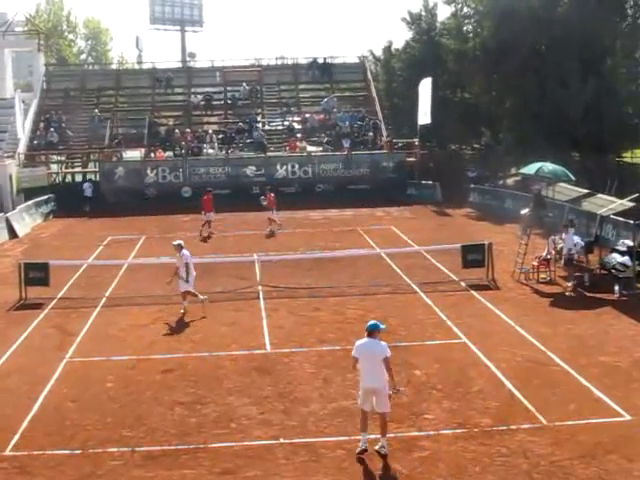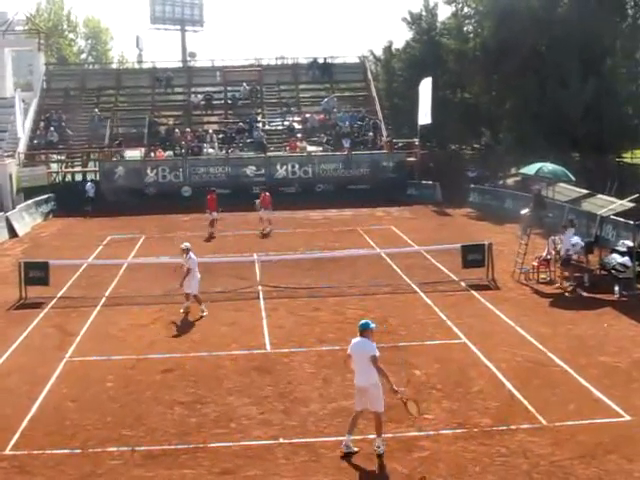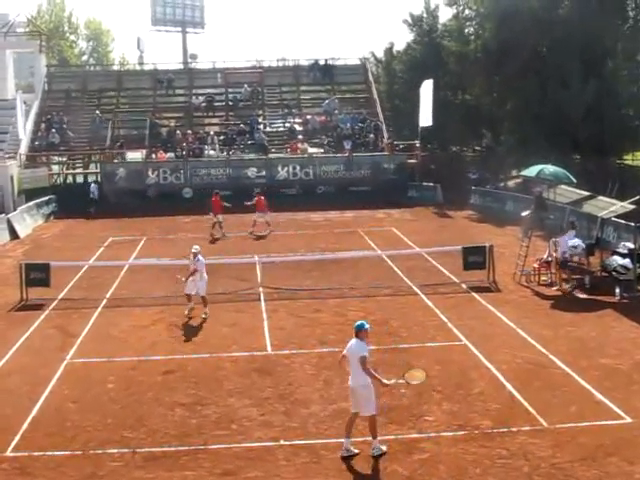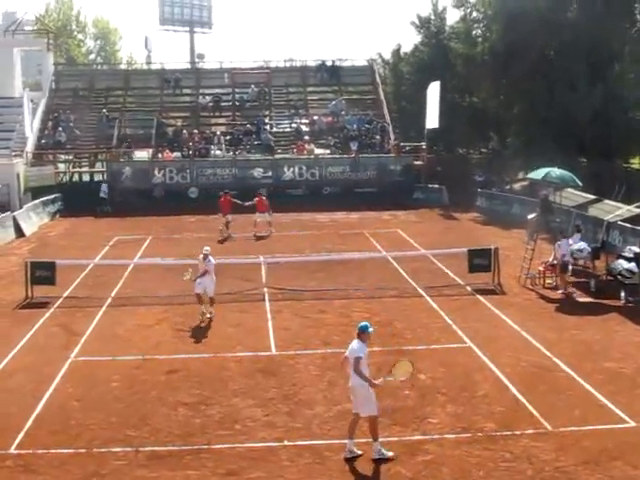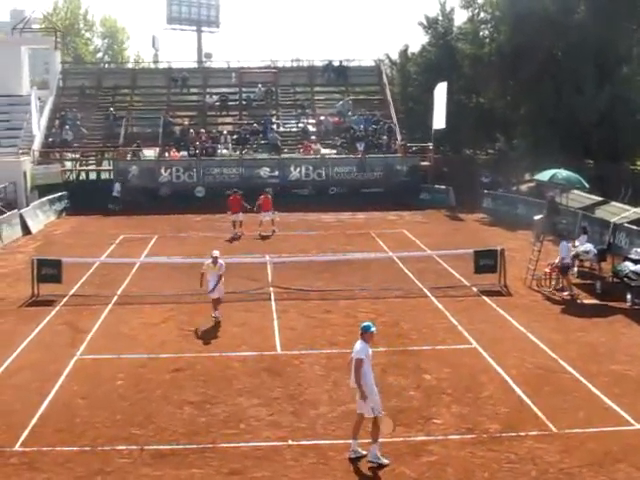
dt=0.2s
person 1, frame 1
left shoulder: (358, 345)
right shoulder: (382, 346)
left elbow: (355, 366)
right elbow: (388, 368)
right wrist: (394, 385)
left hip: (365, 385)
right hip: (381, 385)
left knee: (364, 412)
right knee: (382, 415)
left ankle: (363, 442)
right ankle: (383, 445)
person 1, frame 2
left shoulder: (354, 342)
right shoulder: (370, 346)
left elbow: (347, 361)
right elbow: (378, 367)
right wrist: (392, 385)
left hip: (359, 383)
right hip: (372, 383)
left knee: (358, 411)
right knee: (377, 414)
left ankle: (346, 444)
right ankle: (379, 445)
person 1, frame 3
left shoulder: (351, 344)
right shoulder: (361, 346)
left elbow: (341, 360)
right elbow: (365, 368)
right wrist: (380, 380)
left hip: (354, 384)
right hip: (363, 385)
left knee: (354, 415)
right knee: (372, 416)
left ankle: (346, 448)
right ankle: (375, 447)
person 1, frame 4
left shoulder: (354, 345)
right shoulder: (360, 347)
left elbow: (344, 361)
right elbow: (356, 369)
right wrist: (370, 382)
left hip: (356, 385)
right hip: (362, 386)
left knee: (356, 415)
right knee: (373, 417)
left ankle: (350, 449)
right ankle: (377, 451)
person 1, frame 5
left shoulder: (360, 345)
right shoulder: (363, 348)
left elbow: (351, 363)
right elbow: (356, 371)
right wrist: (362, 390)
left hip: (364, 386)
right hip: (366, 387)
left knee: (360, 416)
right knee: (376, 419)
left ankle: (354, 449)
right ankle: (373, 453)
